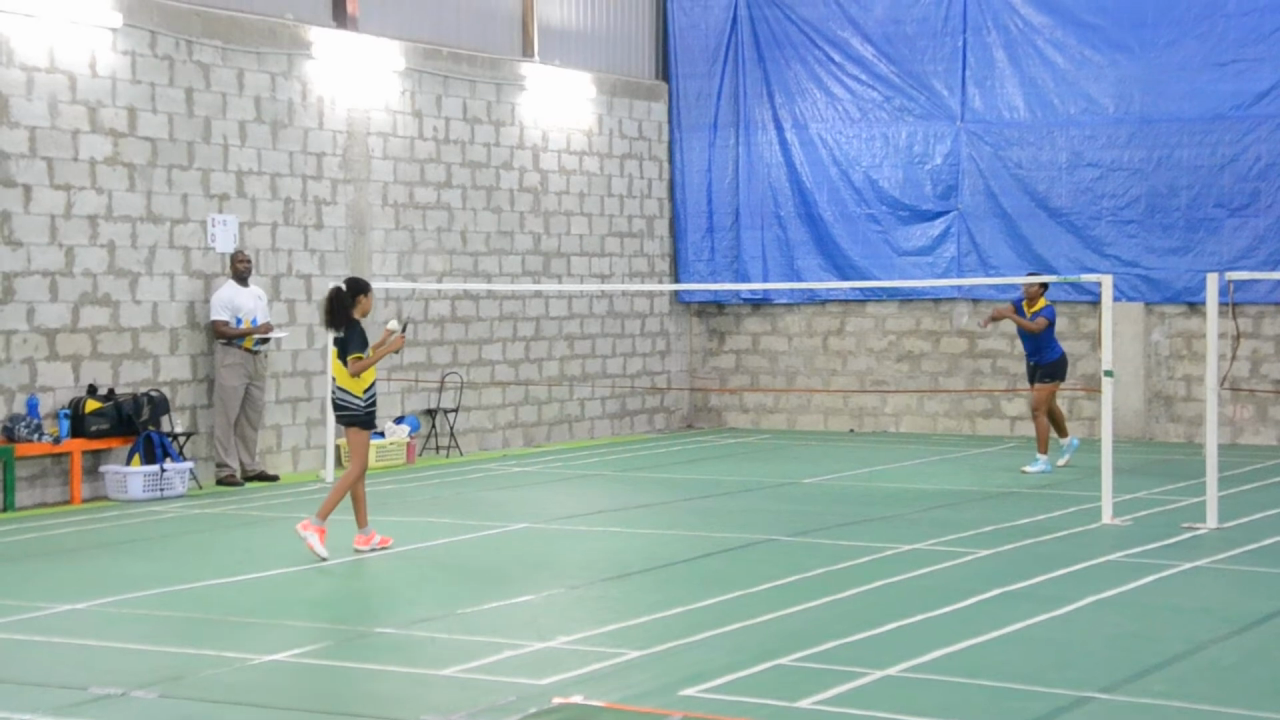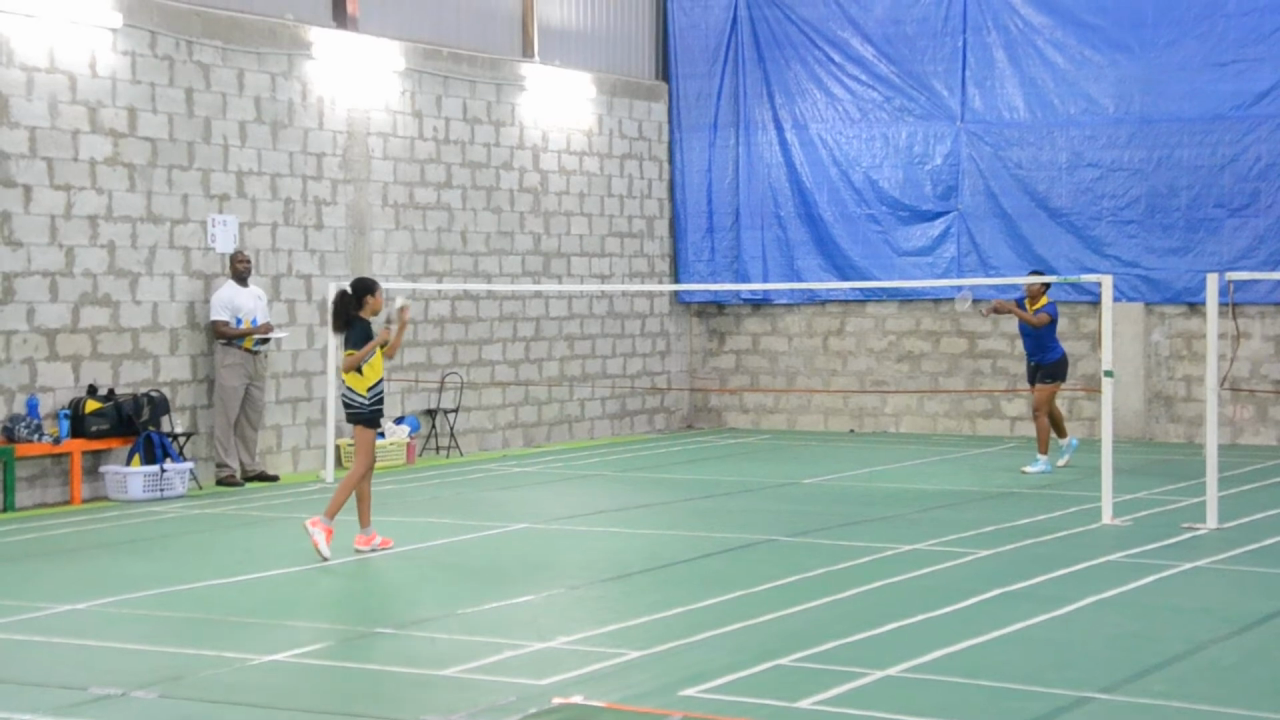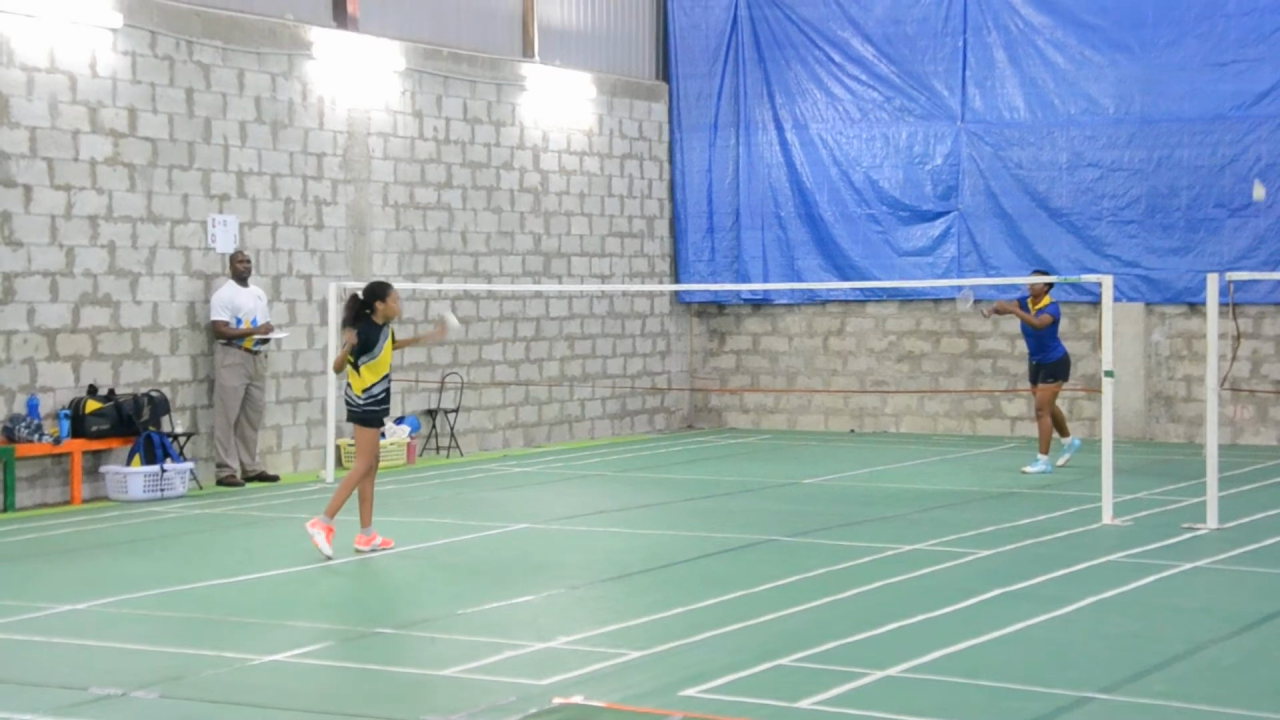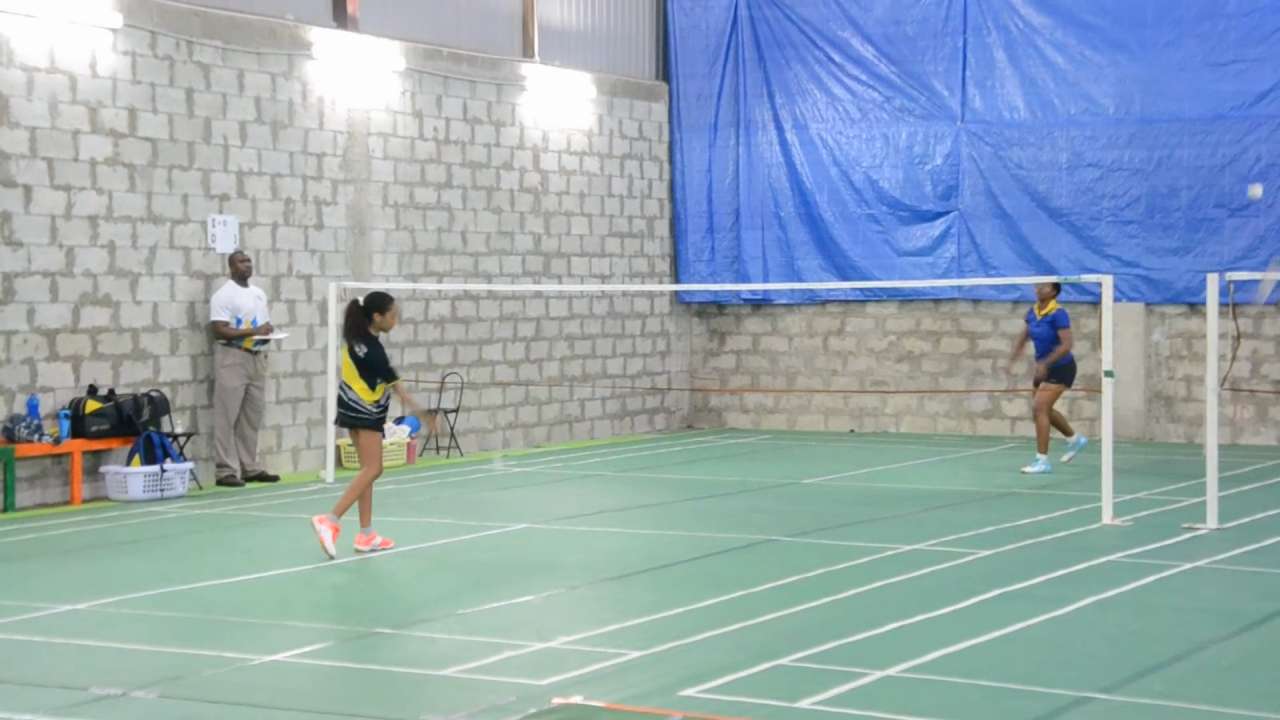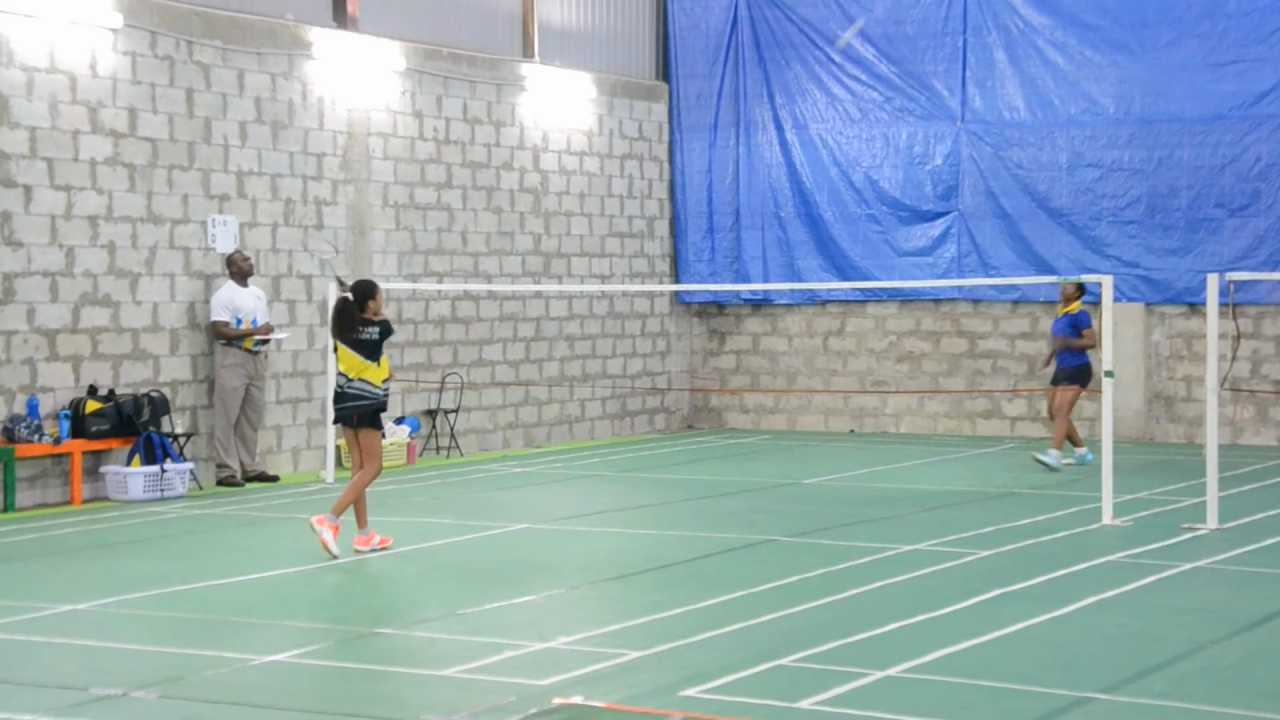
dt=0.3s
person 1, frame 1
left shoulder: (346, 328)
right shoulder: (354, 329)
right elbow: (354, 369)
left wrist: (381, 343)
right wrist: (388, 350)
left hip: (352, 404)
right hip: (356, 406)
left knee: (359, 469)
right knee: (356, 469)
left ankle: (364, 534)
right ankle: (314, 524)
person 1, frame 2
left shoulder: (363, 326)
right shoulder: (359, 327)
left elbow: (388, 354)
right elbow: (347, 365)
left wrist: (401, 325)
right wrist: (376, 342)
left hip: (366, 403)
right hip: (363, 404)
left knee: (366, 467)
right knee: (360, 467)
left ankle: (366, 534)
right ankle: (323, 523)
person 1, frame 3
left shoulder: (384, 325)
right shoulder: (364, 331)
left elbow: (392, 344)
right elbow: (337, 367)
left wrist: (427, 337)
right wrist: (347, 347)
left hip: (376, 404)
right hip: (364, 405)
left knee: (369, 467)
right knee: (361, 467)
left ankle: (366, 534)
right ankle: (322, 522)
person 1, frame 4
left shoulder: (356, 335)
right shoulder: (374, 352)
right elbow: (395, 385)
right wrist: (415, 407)
left hip: (351, 406)
right hip: (364, 412)
left knee: (367, 469)
right knee: (372, 470)
left ankle: (366, 534)
right ankle: (330, 520)
person 1, frame 5
left shoulder: (342, 328)
right shoulder: (381, 328)
left hip: (345, 401)
right hip: (365, 404)
left knee: (359, 468)
right knee: (371, 469)
left ankle: (364, 535)
right ankle: (329, 520)
person 2, frame 1
left shoulder: (259, 293)
right shoulder: (224, 294)
right elbow: (219, 331)
left wrist: (267, 333)
right wrist: (253, 330)
left hip: (257, 357)
right hip: (232, 358)
left knee: (252, 416)
right knee: (228, 416)
left ankle: (251, 467)
right ankle: (225, 470)
person 2, frame 2
left shoulder: (259, 293)
right shoulder: (224, 295)
right elbow: (219, 331)
left wrist: (267, 332)
right wrist: (253, 331)
left hip: (257, 357)
right hip: (232, 357)
left knee: (253, 415)
right knee: (228, 416)
left ankle: (251, 467)
right ankle: (225, 471)
person 2, frame 3
left shoulder: (259, 293)
right shoulder: (224, 294)
right elbow: (219, 331)
left wrist: (267, 332)
right wrist: (253, 331)
left hip: (257, 357)
right hip: (232, 357)
left knee: (253, 415)
right knee: (228, 417)
left ankle: (251, 467)
right ankle: (226, 471)
person 2, frame 4
left shoulder: (259, 294)
right shoulder: (224, 295)
right elbow: (219, 331)
left wrist: (267, 333)
right wrist: (253, 331)
left hip: (256, 357)
right hip: (232, 358)
left knee: (253, 416)
right knee: (227, 417)
left ankle: (251, 467)
right ankle: (225, 471)
person 2, frame 5
left shoulder: (259, 294)
right shoulder: (224, 295)
right elbow: (220, 332)
left wrist: (267, 333)
right wrist: (254, 332)
left hip: (257, 357)
right hip: (233, 358)
left knee: (253, 416)
right knee: (228, 417)
left ankle: (251, 467)
right ankle: (226, 471)
person 3, frame 1
left shoulder: (1047, 309)
right shoulder: (1019, 304)
left elbow: (1035, 328)
right elbow: (1002, 311)
left wrist: (1009, 315)
right wrist: (989, 319)
left hip: (1052, 363)
right hip: (1034, 363)
left knee: (1038, 409)
right knee: (1048, 406)
left ankle: (1042, 461)
right ankle: (1068, 441)
person 3, frame 2
left shoulder: (1049, 307)
right shoulder: (1022, 303)
left elbow: (1036, 322)
right elbow: (1005, 308)
left wrist: (1011, 308)
right wrist: (992, 308)
left hip: (1052, 363)
right hip: (1034, 363)
left knee: (1038, 410)
right knee: (1047, 407)
left ankle: (1042, 461)
right ankle: (1067, 442)
person 3, frame 3
left shoulder: (1052, 307)
right shoulder: (1024, 302)
left elbow: (1039, 324)
right elbow: (1007, 307)
left wrist: (1016, 311)
right wrist: (994, 309)
left hip: (1054, 362)
right hip: (1036, 362)
left knee: (1041, 410)
right knee: (1048, 406)
left ankle: (1043, 461)
right ankle: (1069, 441)
person 3, frame 4
left shoulder: (1059, 314)
right shoulder: (1032, 312)
left elbow: (1067, 345)
right elbow: (1023, 337)
left wrist: (1045, 363)
right wrist: (1012, 359)
left hip: (1060, 368)
right hip: (1044, 369)
left knee: (1039, 408)
right knee: (1044, 410)
left ankle: (1042, 461)
right ankle: (1075, 440)
person 3, frame 5
left shoulder: (1080, 315)
right shoulder: (1061, 312)
left elbow: (1091, 342)
left wrist: (1066, 344)
right wrist: (1051, 356)
left hip: (1077, 369)
right hip: (1062, 368)
left knee: (1060, 411)
right knee: (1054, 413)
left ankle: (1053, 454)
right ankle: (1082, 452)
